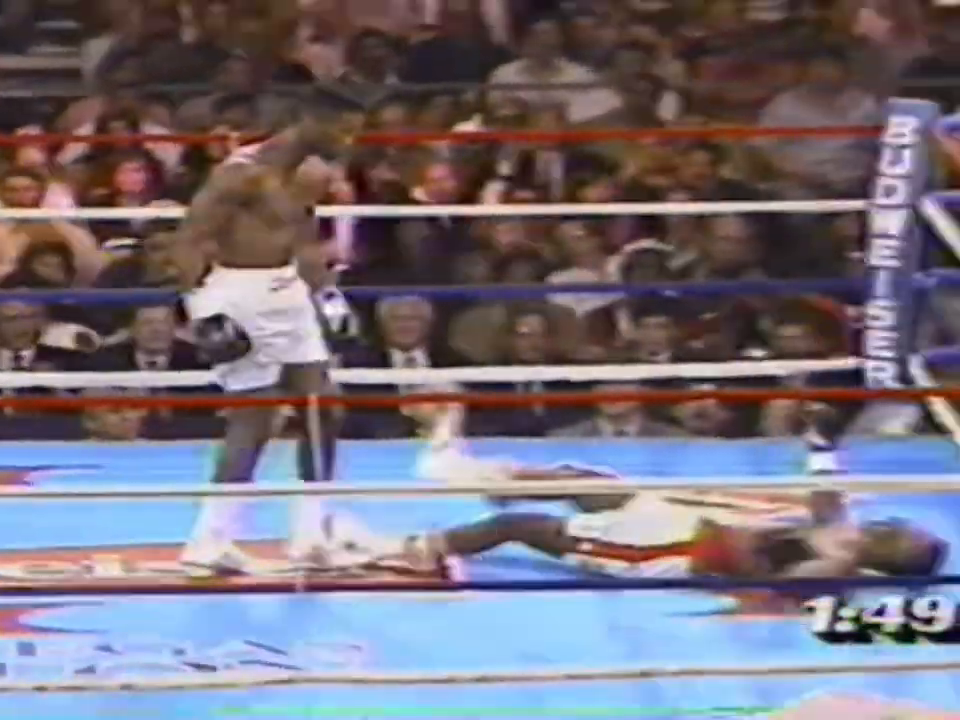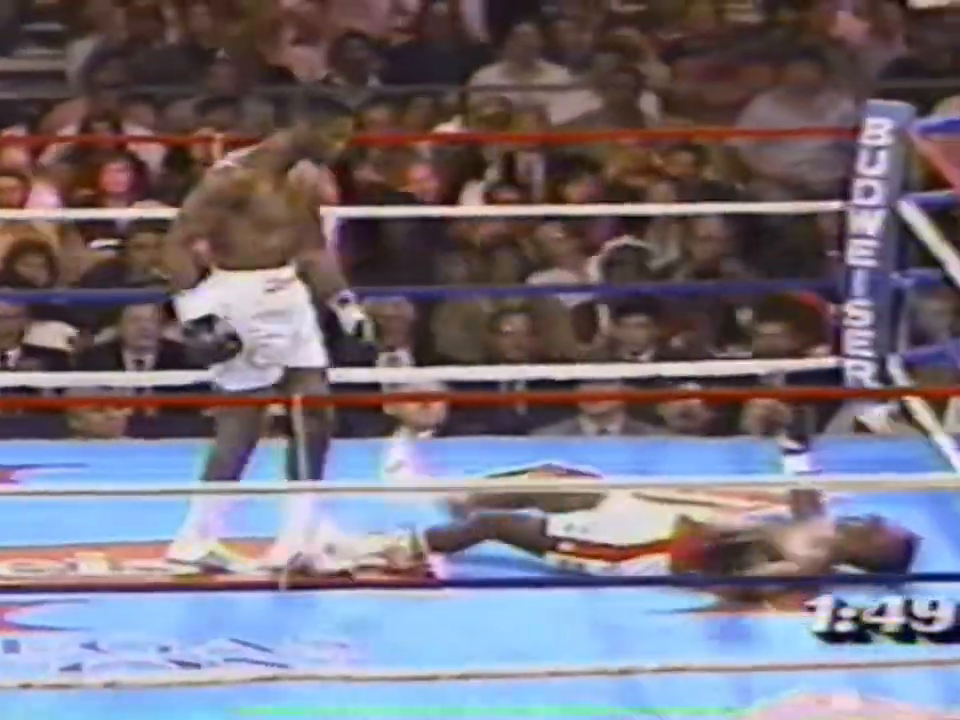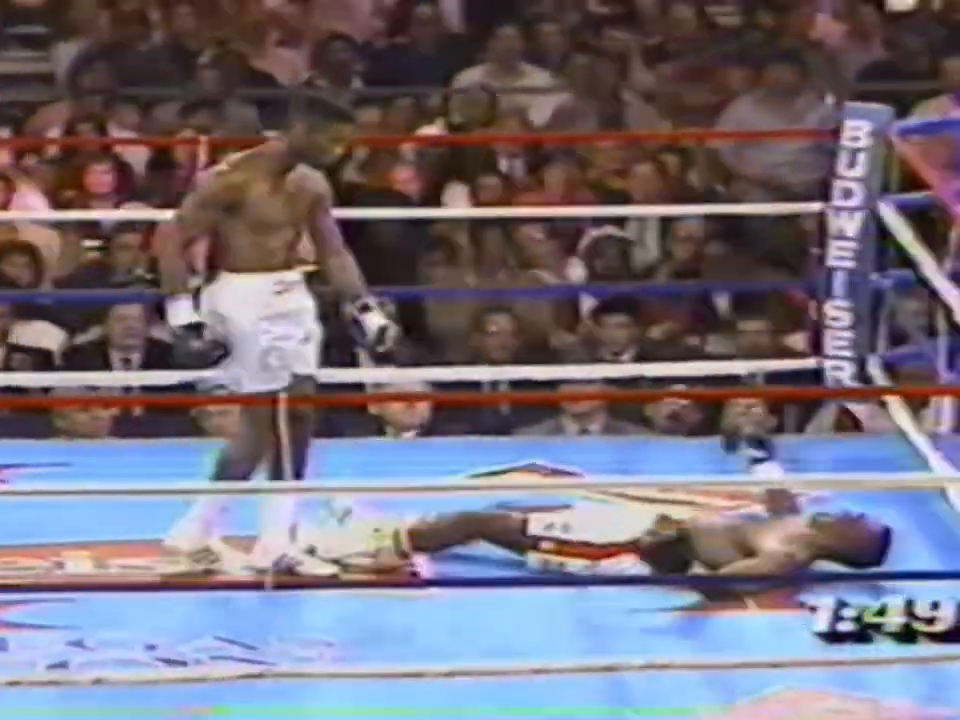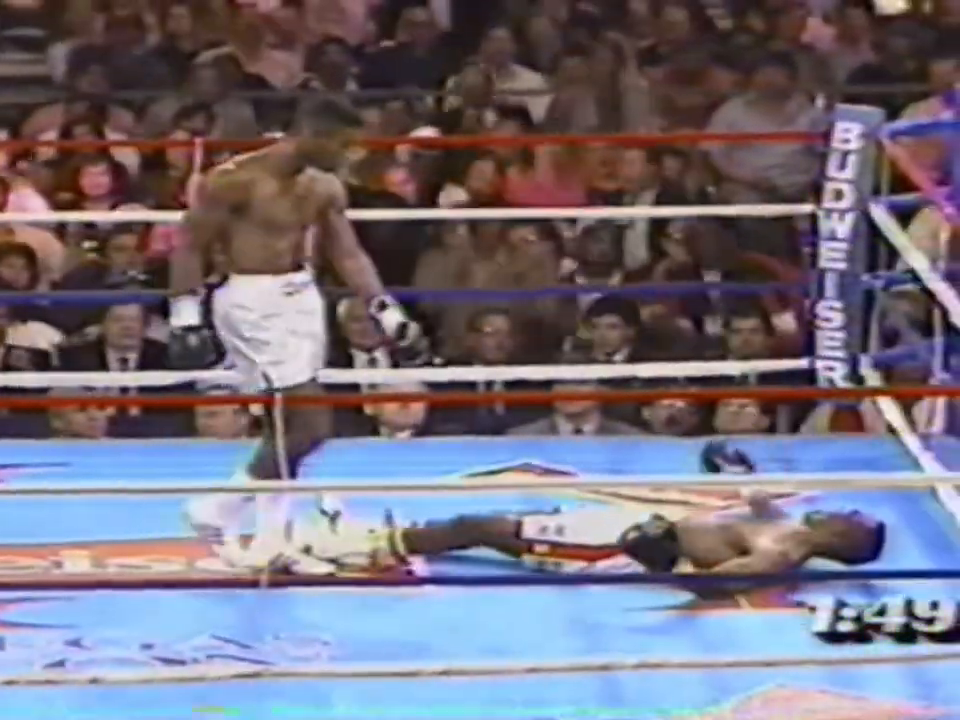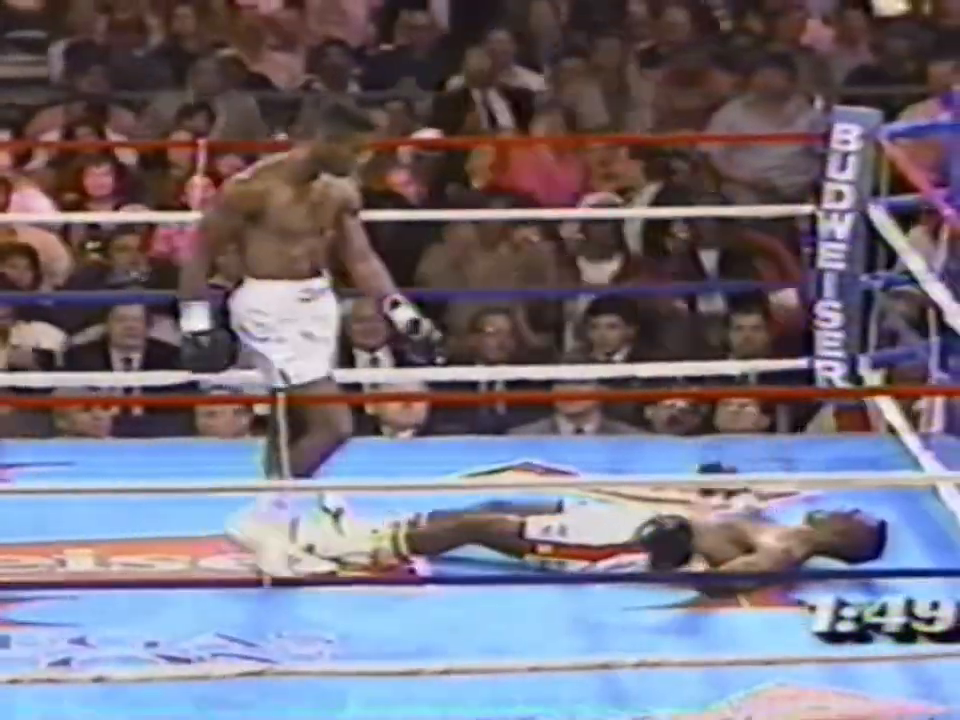
dt=0.1s
person 1, frame 1
left shoulder: (832, 561)
right shoulder: (842, 530)
right elbow: (822, 500)
left wrist: (783, 554)
right wrist: (819, 450)
left hip: (684, 552)
right hip: (693, 521)
left knee: (525, 526)
right knee: (573, 483)
left ankle: (415, 551)
right ankle: (462, 467)
person 1, frame 2
left shoulder: (816, 558)
right shoulder: (825, 529)
left elbow: (764, 572)
right elbow: (804, 502)
left wrist: (733, 563)
left hip: (670, 550)
right hip: (675, 523)
left knee: (502, 524)
right knee: (554, 491)
right ankle: (464, 499)
person 1, frame 3
left shoulder: (787, 557)
right shoulder: (793, 527)
left elbow: (721, 573)
left wrist: (678, 552)
right wrist: (758, 454)
left hip: (636, 547)
right hip: (655, 522)
left knee: (486, 523)
left ankle: (363, 549)
right ankle: (385, 540)
person 1, frame 4
left shoulder: (781, 554)
right shoulder: (789, 531)
left elbow: (719, 571)
left wrist: (674, 556)
right wrist: (733, 470)
left hip: (630, 546)
right hip: (647, 521)
left knee: (478, 529)
right knee: (501, 510)
left ankle: (342, 548)
right ankle: (385, 532)
person 1, frame 5
left shoulder: (785, 553)
right shoulder: (787, 536)
left elbow: (716, 574)
left wrist: (680, 554)
left hip: (633, 551)
right hip: (642, 524)
left knee: (482, 528)
right knee: (502, 513)
left ankle: (350, 546)
right ankle: (383, 534)
person 2, frame 1
left shoulder: (299, 174)
right shoulder: (244, 172)
right elbow: (188, 239)
right wrist: (204, 310)
left hip: (283, 293)
right hip: (244, 296)
left knee: (321, 413)
right knee: (252, 423)
left ankle: (310, 536)
right ankle: (208, 543)
person 2, frame 2
left shoulder: (308, 182)
right shoulder: (235, 176)
left elbow: (316, 249)
right elbow: (179, 242)
left wrist: (345, 304)
right wrist: (195, 311)
left hip: (288, 295)
right hip: (238, 298)
left knee: (317, 418)
right knee: (242, 424)
left ankle: (296, 540)
right ankle: (194, 540)
person 2, frame 3
left shoulder: (312, 186)
right shoulder: (231, 180)
left elbow: (335, 254)
right elbow: (172, 242)
left wrist: (367, 311)
right wrist: (182, 316)
left hip: (293, 297)
right hip: (246, 301)
left knee: (298, 425)
right knee: (262, 428)
left ankle: (274, 544)
right ankle: (194, 531)
person 2, frame 4
left shoulder: (325, 188)
right shoulder: (235, 181)
left elbow: (350, 255)
right elbow: (187, 245)
left wrist: (388, 313)
right wrist: (186, 318)
left hip: (301, 298)
right hip: (254, 303)
left knee: (288, 429)
right knee: (308, 427)
left ankle: (264, 547)
right ankle: (219, 508)
person 2, frame 5
left shoulder: (341, 194)
right shoulder: (253, 187)
left elbow: (362, 259)
right elbow: (202, 248)
left wrist: (401, 312)
right wrist: (196, 320)
left hip: (317, 301)
right hip: (270, 306)
left knee: (297, 421)
right knee: (334, 425)
